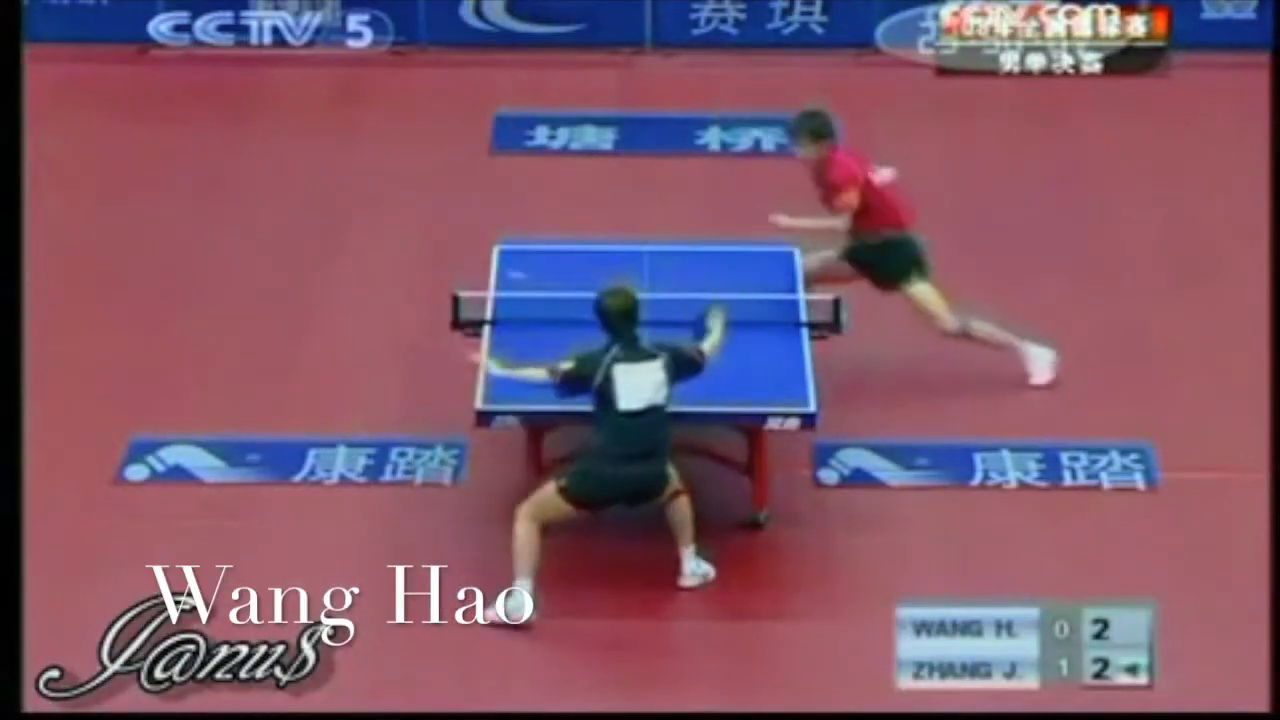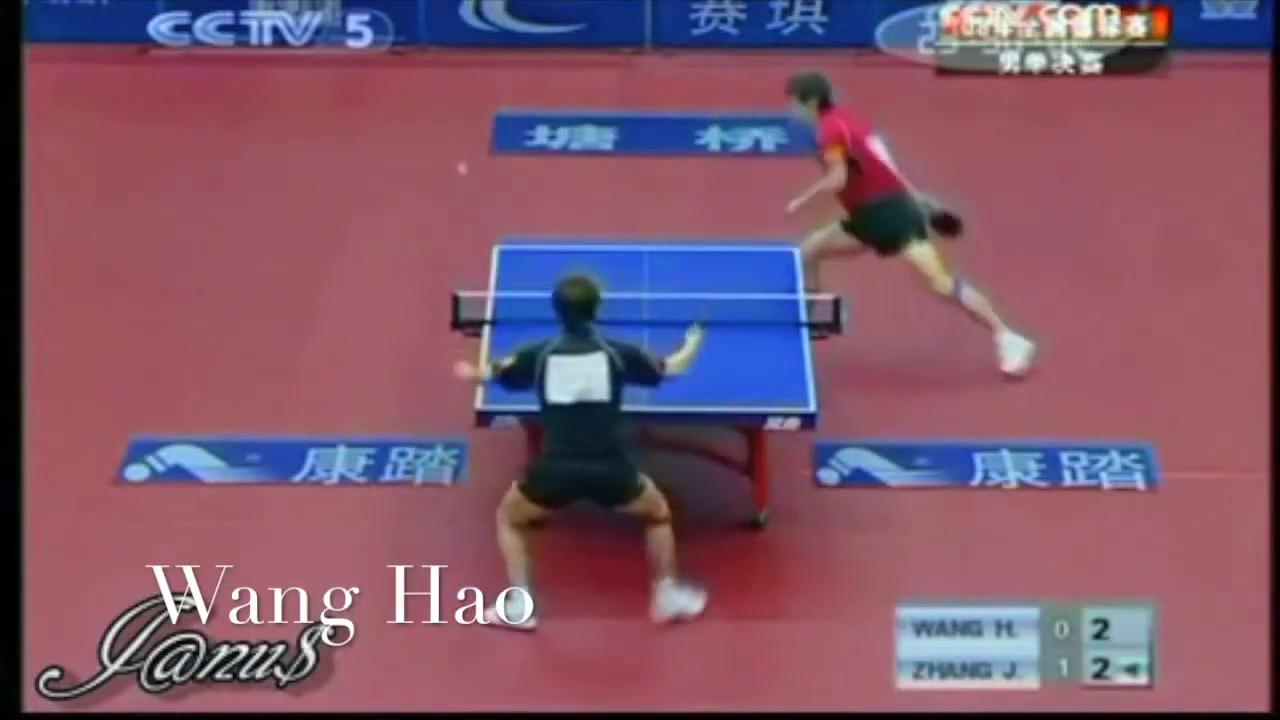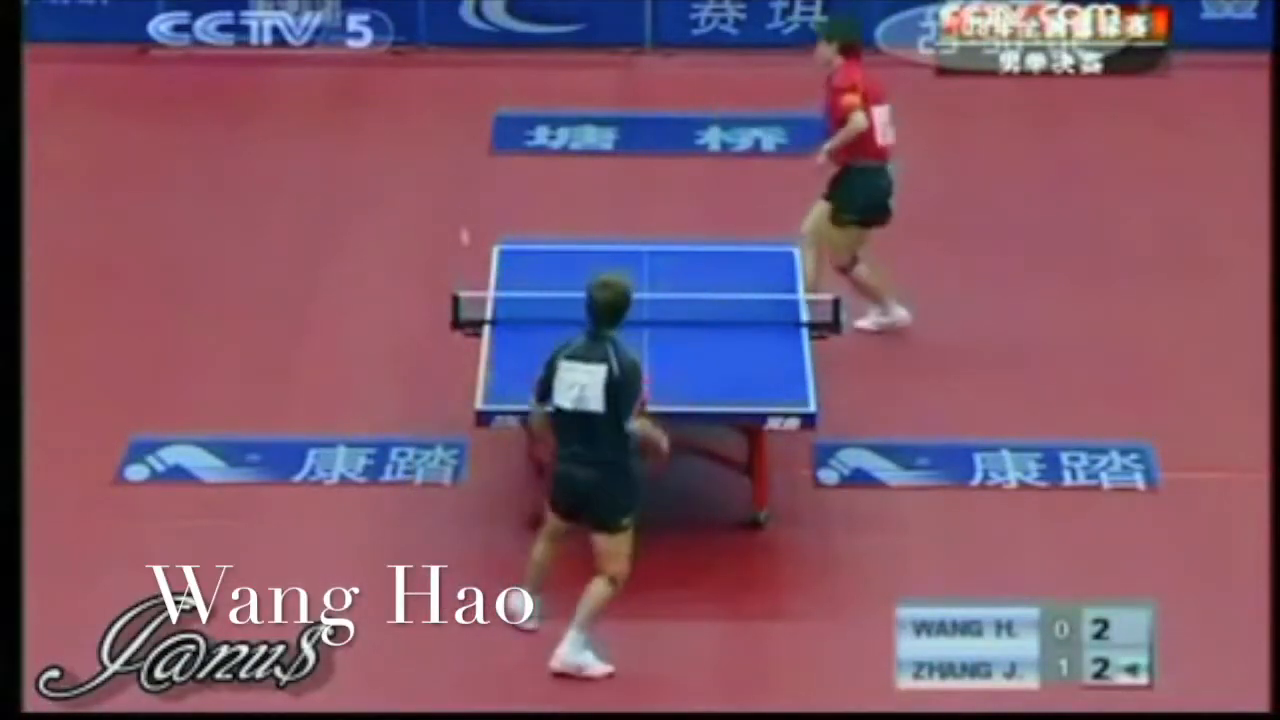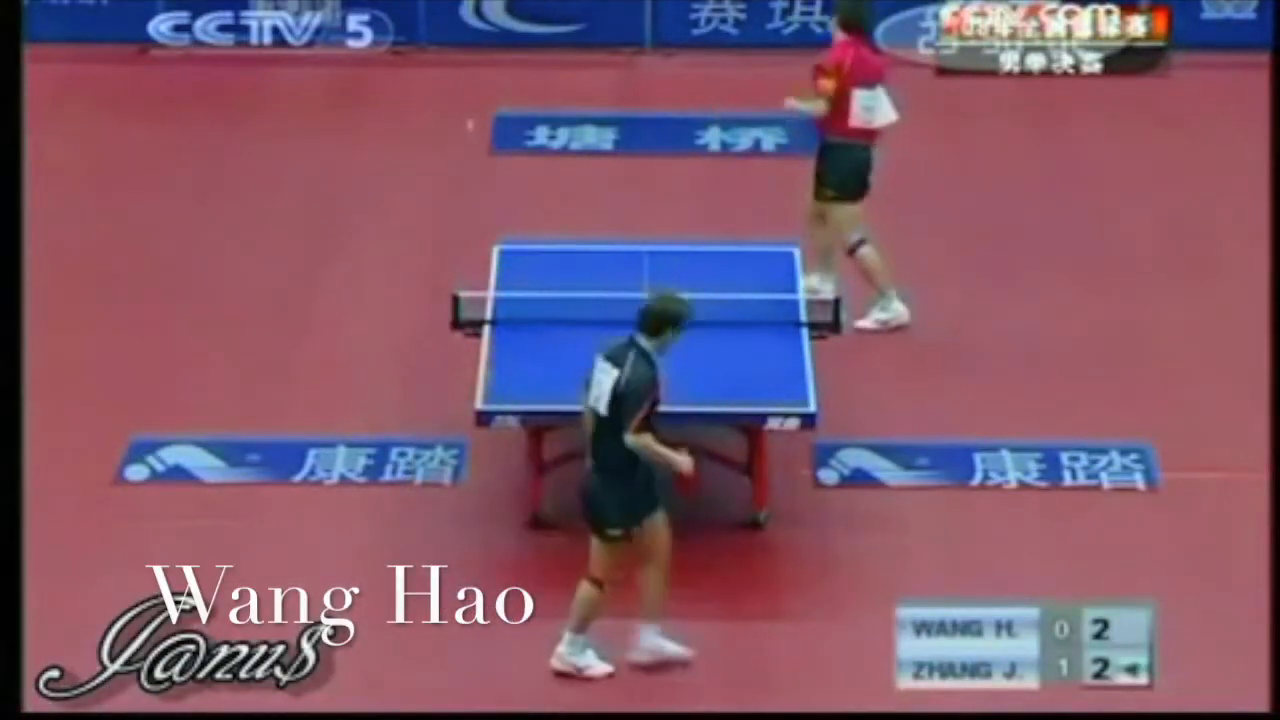
dt=0.3s
person 1, frame 1
left shoulder: (597, 363)
right shoulder: (663, 357)
left elbow: (550, 374)
right elbow: (707, 352)
left wrist: (501, 370)
right wrist: (717, 328)
left hip: (602, 471)
right hip: (650, 472)
left knee: (528, 514)
right knee: (675, 488)
left ankle: (518, 603)
right ankle: (691, 567)
person 1, frame 2
left shoulder: (540, 354)
right shoulder: (617, 353)
left elbow: (492, 375)
right elbow: (671, 369)
left wrist: (470, 374)
right wrist: (693, 344)
left hip: (556, 467)
right hip: (608, 466)
left knee: (508, 519)
right knee: (659, 515)
left ankle: (518, 606)
right ankle: (669, 596)
person 1, frame 3
left shoulder: (563, 354)
right shoulder: (624, 366)
left elbow: (538, 412)
right elbow: (635, 425)
left wrist: (552, 443)
right wrist: (659, 439)
left hip: (567, 471)
right hip: (610, 477)
left knee: (549, 535)
right knee: (613, 571)
left ankle: (525, 608)
right ankle: (571, 650)
person 1, frame 4
left shoulder: (611, 355)
right shoulder: (642, 377)
left elbow: (590, 411)
right elbow: (634, 438)
left wrist: (593, 452)
right wrist: (675, 460)
left hip: (606, 474)
right hip: (618, 484)
left knee: (657, 555)
right knee: (601, 572)
left ankle: (650, 640)
right ankle: (570, 651)
person 2, frame 1
left shoulder: (841, 172)
right shoulder: (825, 169)
left elbow: (844, 223)
left wrist: (793, 223)
left hip: (895, 249)
right hip: (867, 246)
left knee: (946, 324)
right knee: (802, 275)
left ankle: (1032, 353)
person 2, frame 2
left shoulder: (831, 129)
right shoulder: (843, 122)
left elbow: (837, 179)
right elbow: (881, 164)
left wrist: (801, 200)
right wrist: (925, 203)
left hip: (891, 211)
right hip: (869, 213)
left knee: (942, 284)
right knee: (808, 253)
left ankle: (1007, 339)
person 2, frame 3
left shoulder: (844, 79)
right shoulder: (858, 78)
left elbow: (859, 123)
right elbow: (866, 124)
left wrist: (829, 148)
left hip: (863, 179)
right hip: (858, 175)
left knee: (842, 259)
right knee: (809, 236)
left ankle: (891, 311)
person 2, frame 4
left shoulder: (833, 59)
right shoulder: (873, 59)
left elbow: (822, 108)
right elbow: (880, 111)
left wrist: (795, 105)
left hip: (840, 153)
right hip: (859, 150)
left knee: (849, 237)
right knee: (818, 213)
left ankle: (891, 306)
right ankle: (822, 279)
